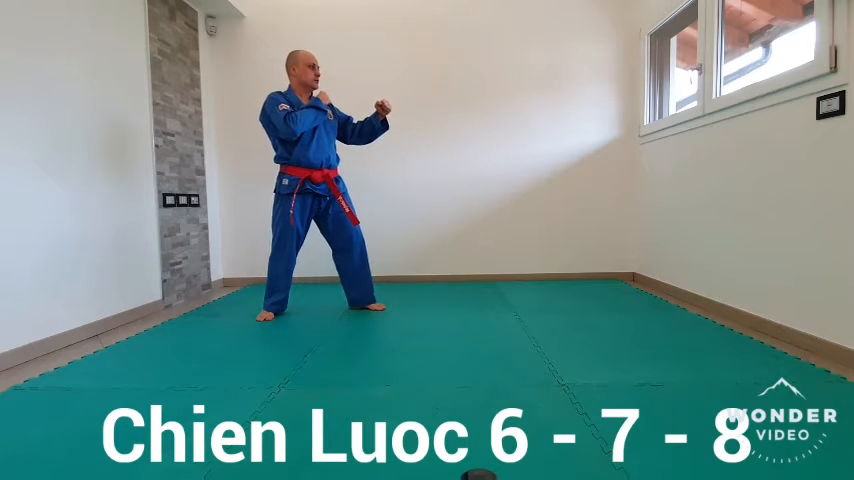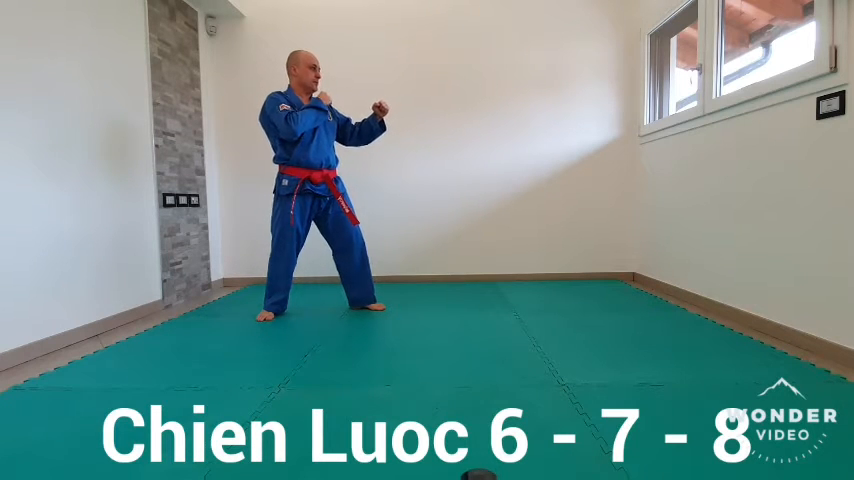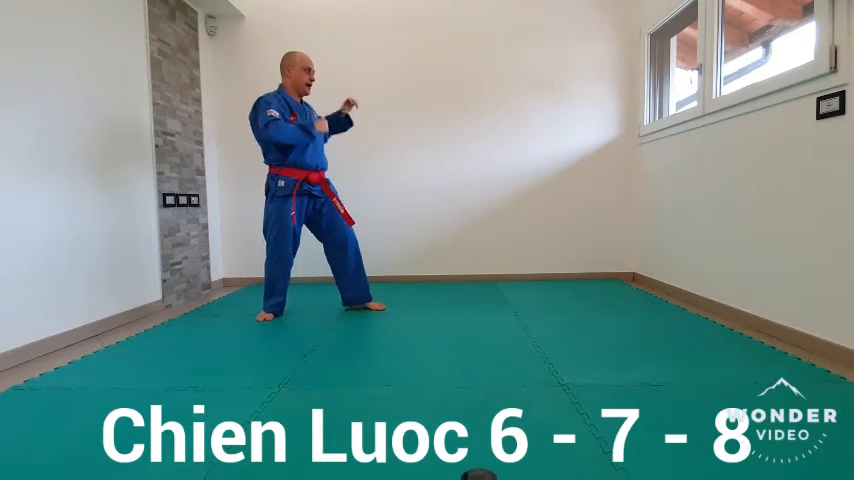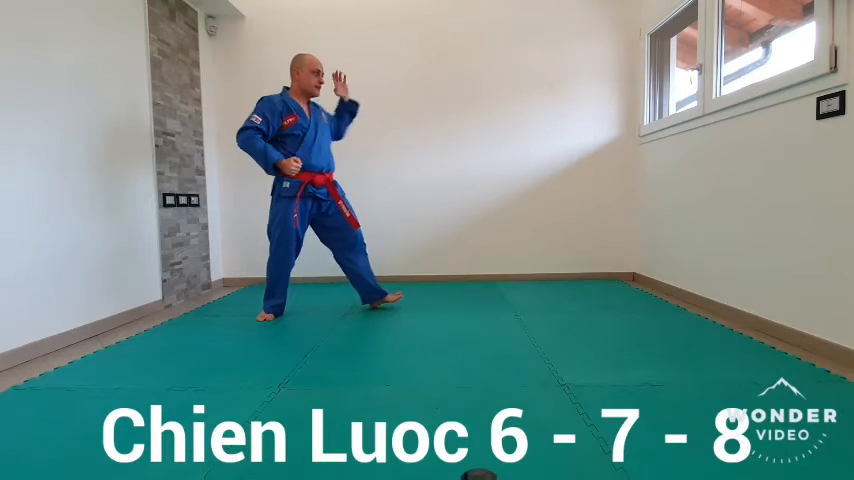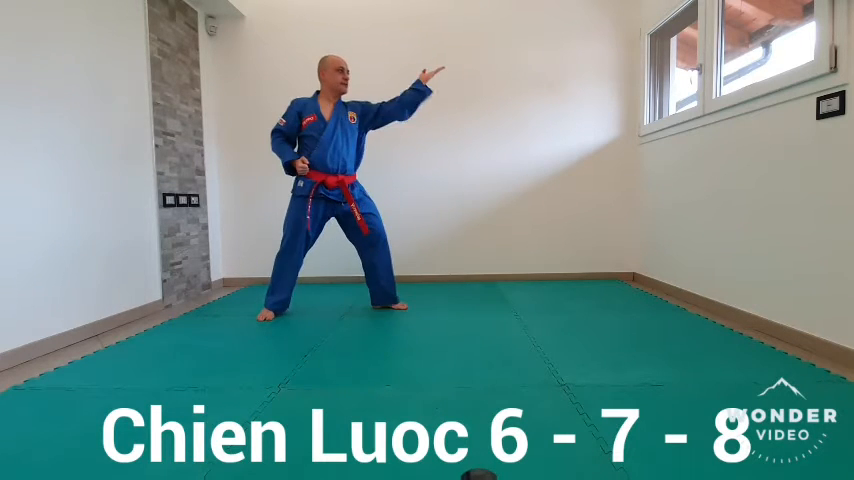
dt=0.3s
person 1, frame 1
left shoulder: (326, 106)
right shoulder: (276, 101)
left elbow: (354, 133)
right elbow: (291, 127)
left wrist: (378, 117)
right wrist: (317, 105)
left hip: (331, 185)
right hip: (295, 186)
left knee: (351, 241)
right knee: (284, 247)
left ankle: (362, 298)
right ankle: (273, 306)
person 1, frame 2
left shoulder: (323, 107)
right shoulder: (277, 101)
left elbow: (352, 136)
right elbow: (292, 128)
left wrist: (376, 119)
right wrist: (319, 106)
left hip: (329, 185)
right hip: (294, 187)
left knee: (351, 241)
right knee: (285, 248)
left ankle: (362, 299)
right ankle: (273, 306)
person 1, frame 3
left shoulder: (305, 107)
right shoulder: (269, 102)
left elbow: (320, 135)
right elbow: (272, 133)
left wrist: (341, 115)
right wrist: (311, 128)
left hip: (319, 187)
right hip: (286, 188)
left knee: (344, 240)
right knee: (281, 249)
left ankle: (358, 298)
right ankle: (272, 307)
person 1, frame 4
left shoulder: (318, 111)
right shoulder: (273, 105)
left elbow: (335, 133)
right elbow: (247, 136)
left wrist: (345, 99)
right wrist: (278, 161)
left hip: (327, 189)
right hip: (292, 190)
left knee: (351, 240)
right knee: (283, 250)
left ankle: (373, 295)
right ankle: (272, 307)
person 1, frame 5
left shoulder: (358, 111)
right shoulder: (300, 108)
left elbow: (397, 109)
right elbow: (279, 137)
left wrist: (421, 85)
right wrist: (293, 161)
left hip: (349, 190)
right hip: (311, 190)
left knee: (375, 240)
right knee: (292, 246)
left ankle: (384, 298)
right ankle: (274, 305)
